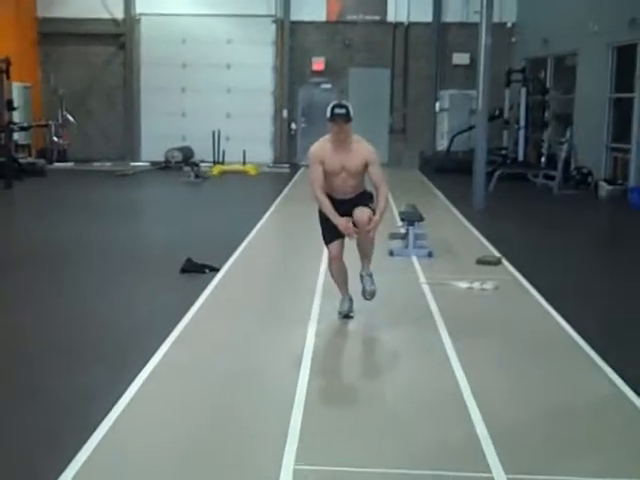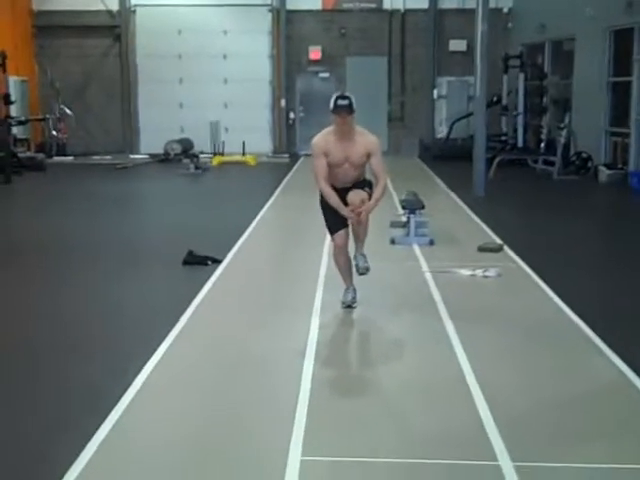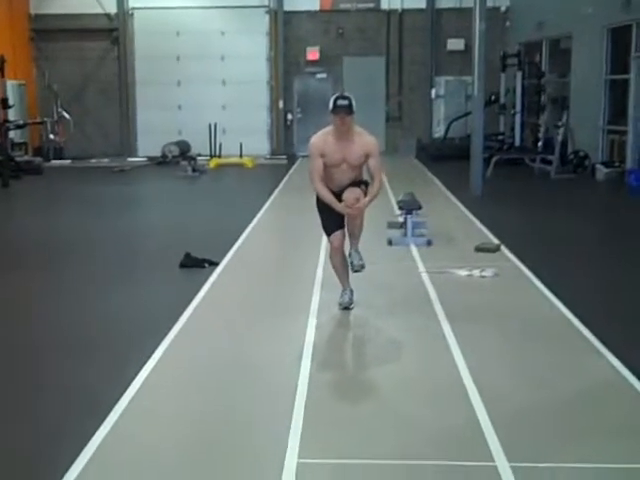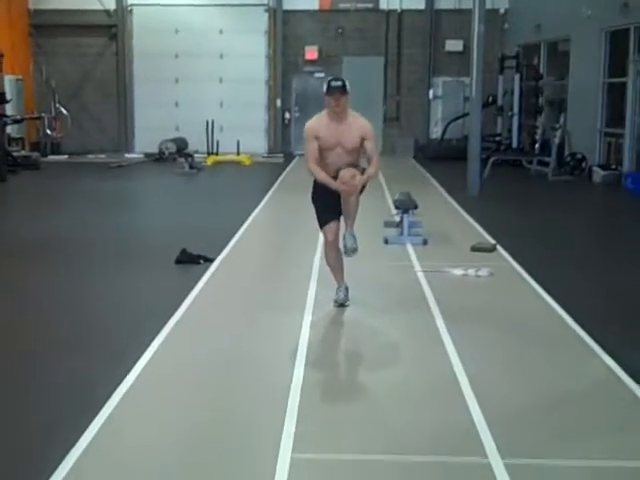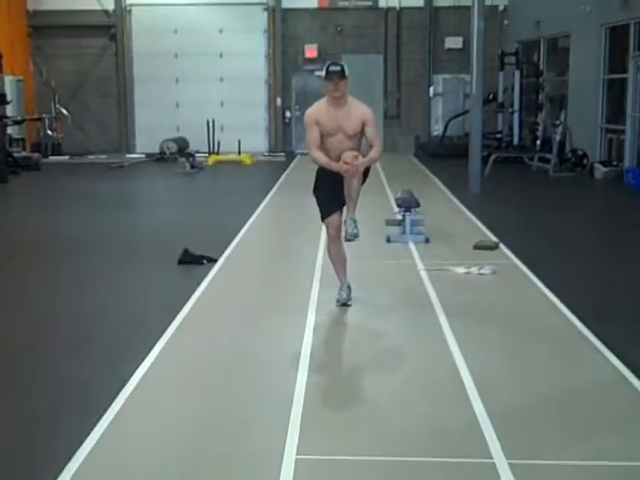
dt=0.5s
person 1, frame 1
left shoulder: (366, 150)
right shoulder: (317, 151)
left elbow: (382, 188)
right elbow: (318, 191)
left wrist: (378, 217)
right wrist: (337, 220)
left hip: (359, 199)
right hip: (330, 203)
left knee: (363, 220)
right knee: (334, 253)
left ankle: (366, 271)
right ankle: (345, 297)
person 1, frame 2
left shoulder: (369, 141)
right shoulder: (320, 142)
left elbow: (382, 179)
right elbow: (322, 182)
left wrist: (372, 204)
right wrist: (342, 210)
left hip: (358, 187)
right hip: (332, 193)
left knee: (358, 200)
right knee: (339, 242)
left ankle: (360, 252)
right ankle: (349, 288)
person 1, frame 3
left shoulder: (368, 142)
right shoulder: (318, 142)
left elbow: (377, 179)
right elbow: (316, 182)
left wrist: (366, 201)
right wrist: (337, 206)
left hip: (356, 189)
right hip: (328, 196)
left knee: (355, 201)
right knee: (335, 243)
left ankle: (355, 250)
right ankle: (346, 289)
person 1, frame 4
left shoulder: (363, 126)
right shoulder: (313, 127)
left elbow: (374, 162)
right elbow: (312, 164)
left wrist: (362, 179)
right wrist: (334, 184)
left hip: (352, 180)
right hip: (325, 185)
left knee: (352, 176)
right knee: (330, 237)
left ankle: (350, 232)
right ankle: (341, 286)
person 1, frame 5
left shoulder: (363, 111)
right shoulder: (313, 113)
left elbow: (377, 147)
right elbow: (314, 151)
left wrist: (364, 163)
right wrist: (336, 166)
left hip: (355, 170)
right hip: (327, 174)
left knee: (354, 168)
right knee: (332, 230)
left ankle: (352, 218)
right ankle: (344, 284)
